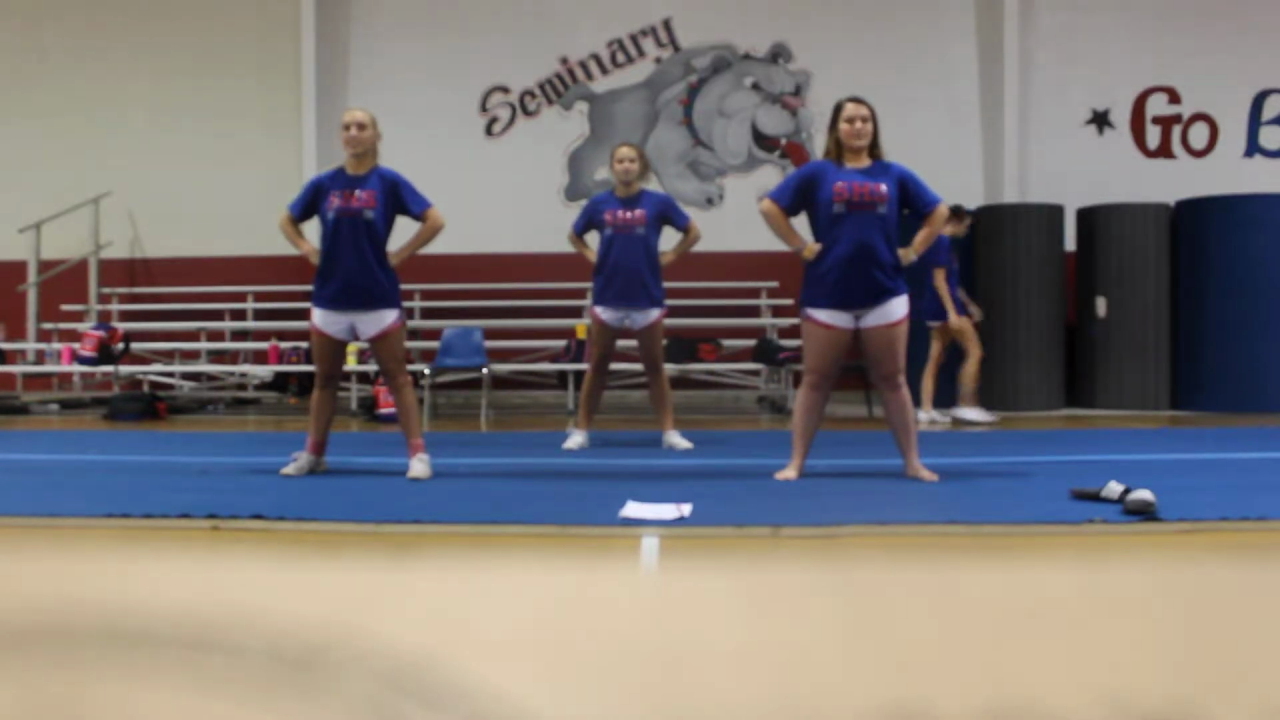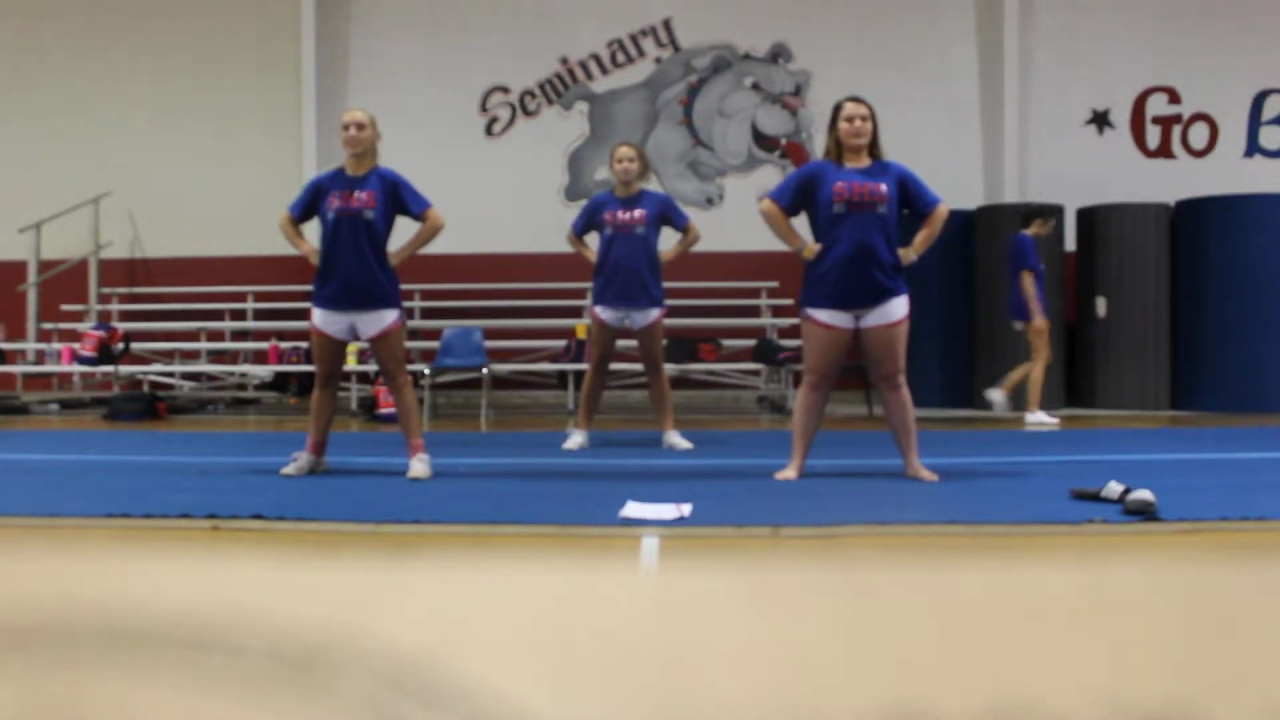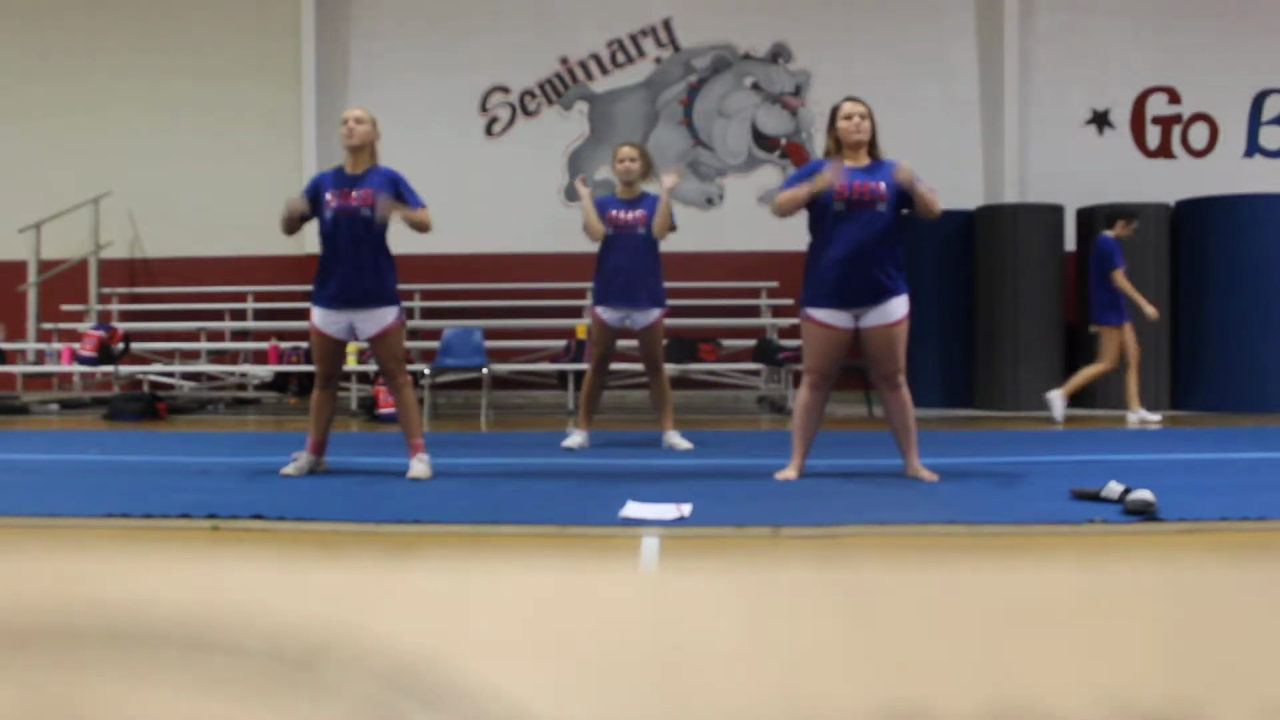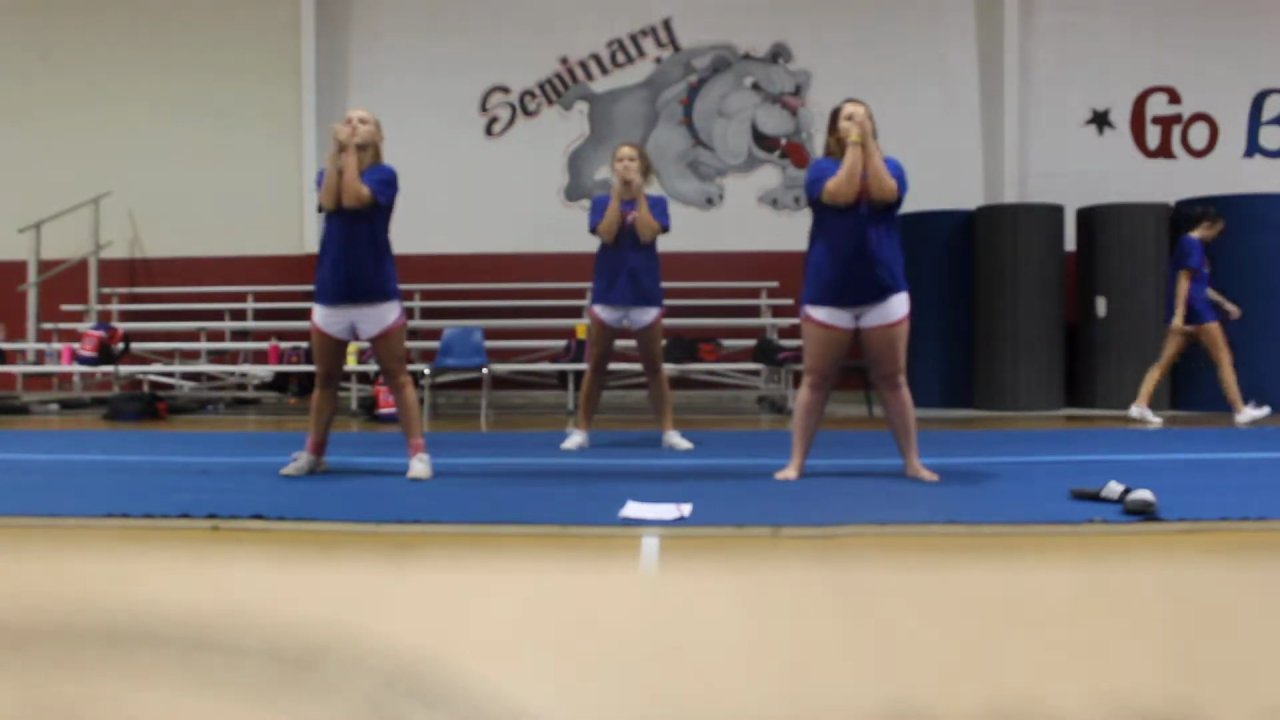
dt=0.4s
person 1, frame 1
left shoulder: (894, 175)
right shoulder: (816, 173)
left elbow: (938, 211)
right elbow: (769, 207)
left wrist: (912, 252)
right wrist: (801, 247)
left hip: (884, 295)
right hip: (827, 295)
left knee: (892, 381)
right knee: (816, 381)
left ankle: (913, 462)
right ankle: (796, 462)
person 1, frame 2
left shoulder: (894, 174)
right shoulder: (817, 173)
left elbow: (937, 211)
right elbow: (770, 207)
left wrist: (913, 252)
right wrist: (801, 248)
left hip: (885, 294)
right hip: (827, 295)
left knee: (893, 381)
right knee: (816, 381)
left ankle: (913, 462)
right ankle: (796, 462)
person 1, frame 3
left shoulder: (890, 172)
right shoulder: (818, 170)
left elbow: (932, 210)
right elbow: (780, 206)
left wrist: (912, 183)
right wrist: (816, 185)
left hip: (885, 293)
right hip: (827, 294)
left knee: (892, 380)
right knee: (815, 381)
left ankle: (913, 462)
right ankle: (796, 462)
person 1, frame 4
left shoulder: (890, 165)
right shoulder: (822, 167)
left elbow: (885, 194)
right elbow: (841, 194)
left wrist: (869, 140)
right wrist: (854, 142)
left hip: (884, 292)
right hip: (827, 293)
left knee: (892, 380)
right knee: (816, 380)
left ankle: (912, 462)
right ankle: (795, 462)
person 2, frame 1
left shoulder: (389, 182)
right shoulder: (323, 183)
left elbow: (434, 220)
right elbow: (288, 221)
left wrist: (399, 255)
right wrist: (309, 251)
left hip: (378, 299)
right hip: (330, 298)
left knee: (397, 377)
right knee: (325, 379)
left ankle: (418, 454)
right ankle: (312, 453)
person 2, frame 2
left shoulder: (389, 182)
right shoulder: (323, 184)
left elbow: (434, 220)
right elbow: (288, 221)
left wrist: (400, 255)
right wrist: (309, 252)
left hip: (378, 298)
right hip: (330, 298)
left knee: (397, 378)
right knee: (325, 380)
left ankle: (418, 454)
right ankle: (312, 453)
person 2, frame 3
left shoulder: (387, 178)
right shoulder: (322, 182)
left elbow: (425, 222)
right elbow: (289, 228)
left wrist: (396, 211)
right wrist: (291, 212)
left hip: (377, 297)
right hip: (330, 297)
left knee: (396, 377)
right knee: (324, 380)
left ankle: (418, 454)
right ankle: (312, 453)
person 2, frame 4
left shoulder: (384, 174)
right shoulder: (330, 171)
left elbow: (353, 198)
right elbow: (329, 203)
left wrist: (350, 149)
right wrist: (336, 149)
left hip: (377, 295)
right hip: (331, 294)
left knee: (397, 376)
right knee: (325, 379)
left ankle: (418, 453)
right ankle: (312, 453)
person 3, frame 1
left shoulder: (658, 202)
right shoulder: (598, 203)
left elbow: (693, 233)
right elbow: (575, 236)
left wrist: (668, 257)
right wrist: (593, 257)
left hip: (647, 297)
right hip: (607, 297)
left knee: (655, 367)
right knee: (597, 366)
left ankle: (670, 431)
right ankle: (580, 430)
person 3, frame 2
left shoulder: (658, 202)
right shoulder: (598, 203)
left elbow: (692, 233)
right elbow: (573, 237)
left wrist: (667, 256)
right wrist: (593, 257)
left hip: (646, 297)
right hip: (607, 297)
left knee: (654, 367)
right knee: (597, 366)
left ankle: (670, 432)
right ankle: (580, 431)
person 3, frame 3
left shoulder: (655, 203)
right shoulder: (602, 204)
left elbow: (660, 232)
right elbow: (596, 234)
left wrist: (666, 193)
right wrist: (585, 199)
left hip: (647, 297)
right hip: (608, 296)
left knee: (655, 366)
right knee: (597, 366)
left ankle: (670, 432)
right ankle: (580, 430)
person 3, frame 4
left shoulder: (655, 202)
right shoulder: (601, 202)
left elbow: (647, 234)
right elbow: (606, 235)
left wrist: (639, 194)
right wrist: (616, 194)
left hip: (645, 295)
right hip: (607, 294)
left knee: (654, 366)
right knee: (596, 366)
left ankle: (669, 432)
right ankle: (580, 431)
person 4, frame 1
left shoulder: (939, 243)
right shoulder: (942, 243)
right elbow: (939, 280)
left wrist: (969, 304)
right wrist: (951, 312)
left hip: (936, 308)
right hip: (945, 307)
left knee: (934, 360)
right knee: (975, 353)
left ankle: (926, 409)
right ankle: (966, 405)
person 4, frame 2
left shoulder: (1021, 240)
right shoulder: (1026, 242)
right elbow: (1027, 280)
left wrist: (1037, 310)
right wrist: (1037, 313)
left hip: (1024, 308)
right hip: (1028, 308)
left knee: (1040, 359)
right knee: (1040, 359)
left ankle: (1001, 391)
right ankle: (1033, 411)
person 4, frame 3
left shoulder: (1103, 242)
right shoulder: (1110, 244)
right elbow: (1118, 279)
left wrist: (1095, 318)
right wrist: (1144, 304)
left hip: (1113, 311)
right hip: (1110, 311)
left knee: (1133, 359)
right knee: (1106, 363)
left ankle: (1135, 410)
right ankle: (1060, 394)
person 4, frame 4
left shoulder: (1188, 243)
right shoulder: (1193, 245)
right elbow: (1183, 281)
left wrist: (1225, 303)
right wrist: (1179, 314)
left hip: (1193, 311)
right hip: (1197, 311)
left knee: (1164, 362)
right knee: (1224, 360)
left ankle: (1140, 406)
right ankle: (1240, 411)
